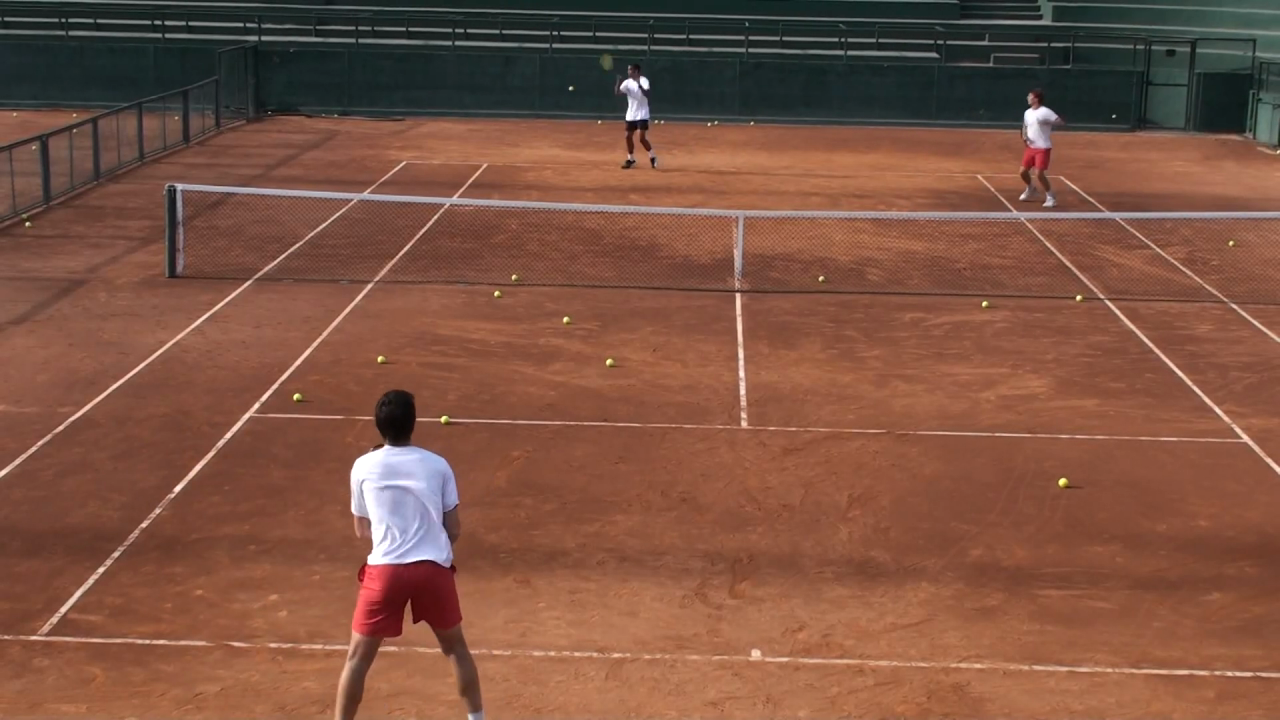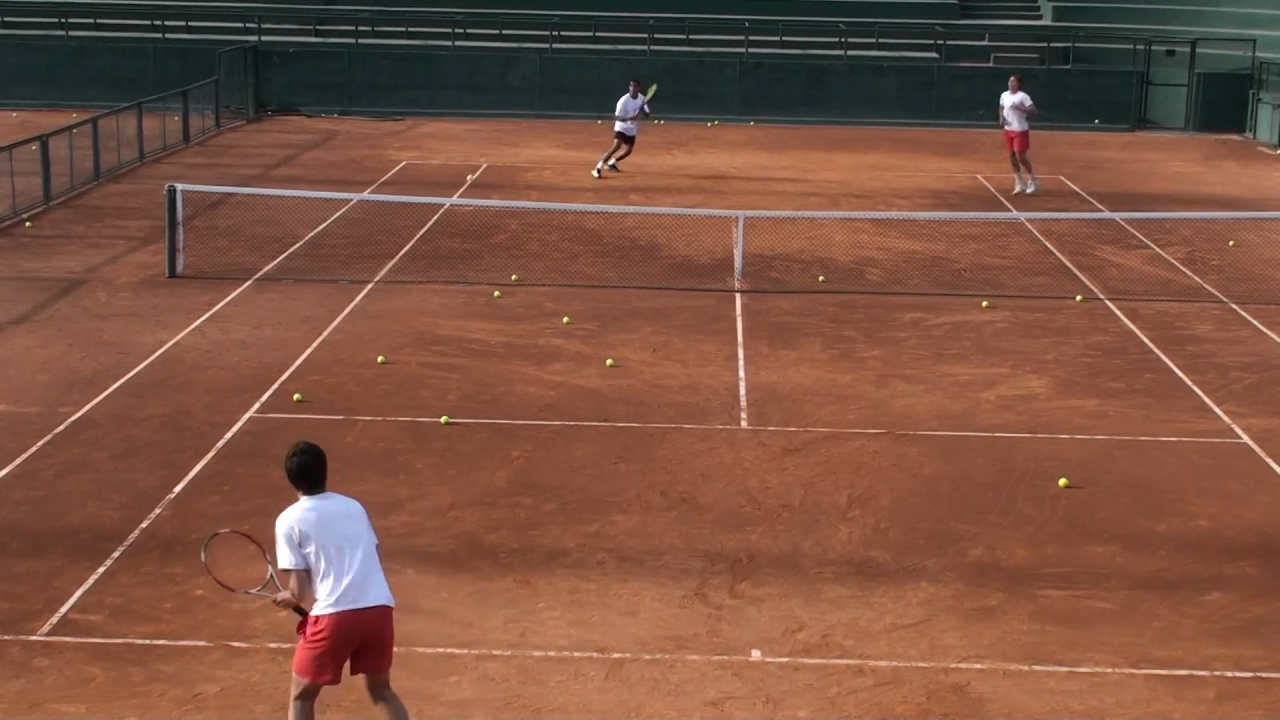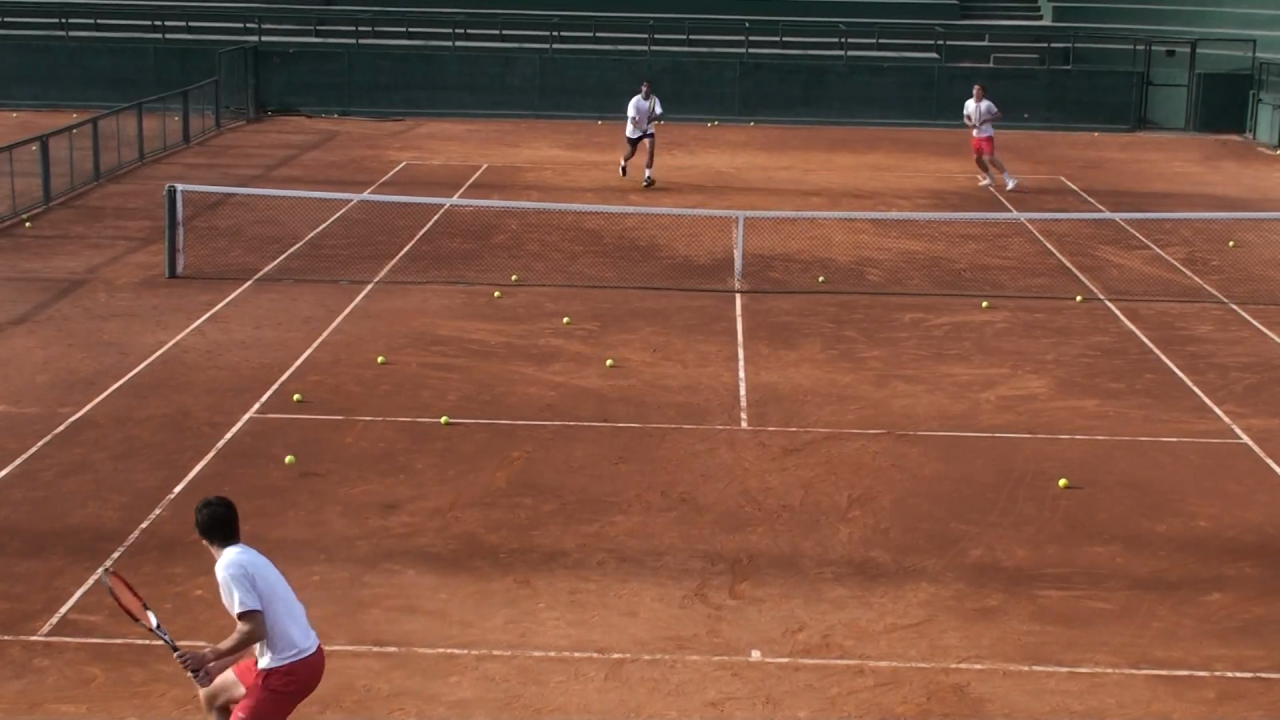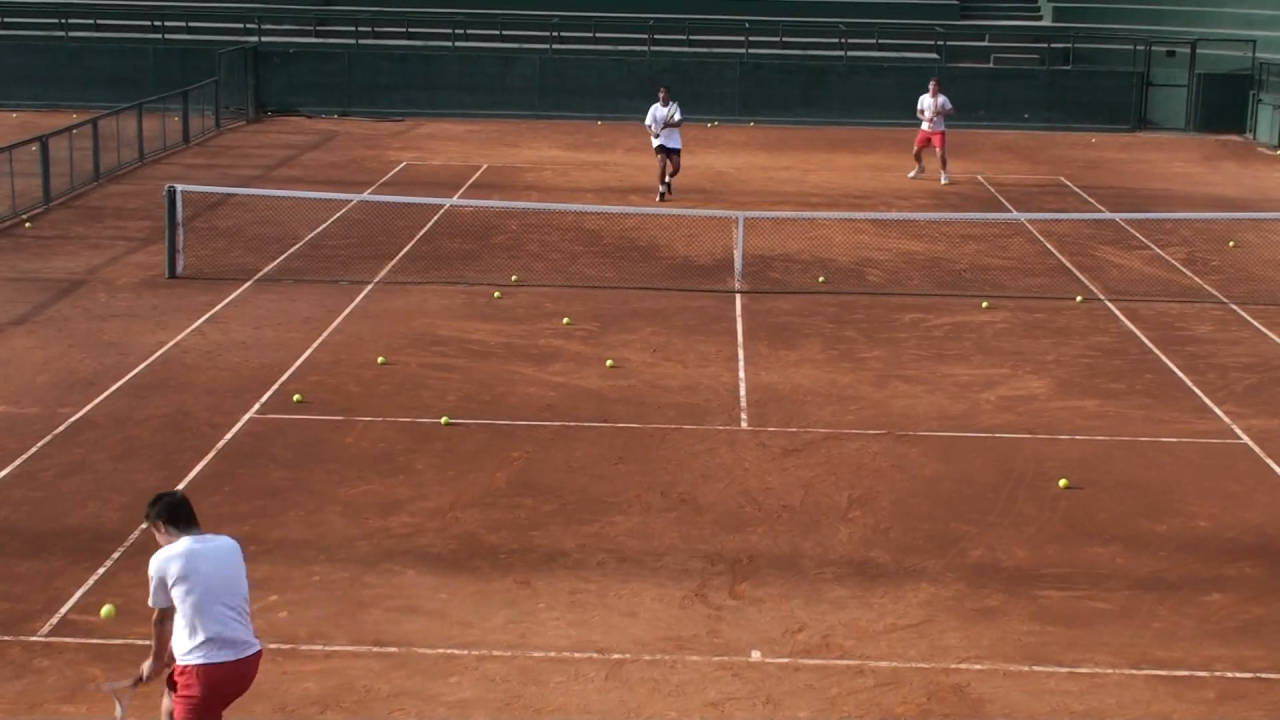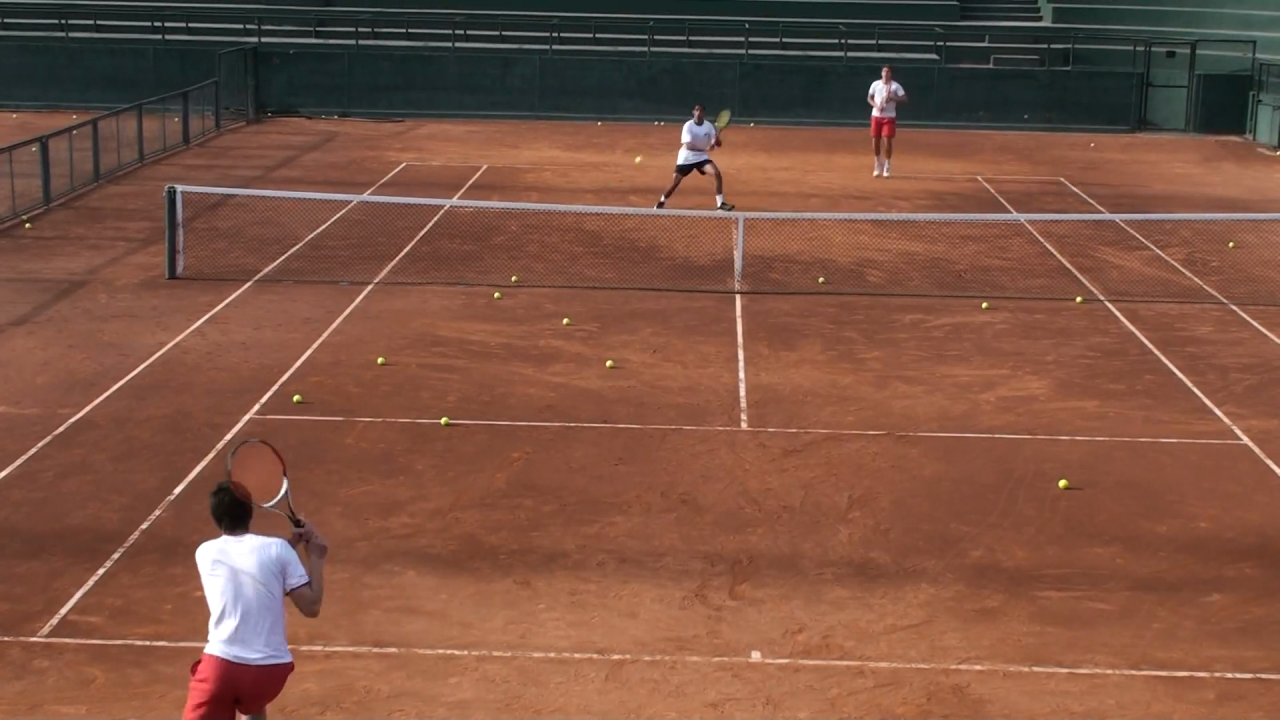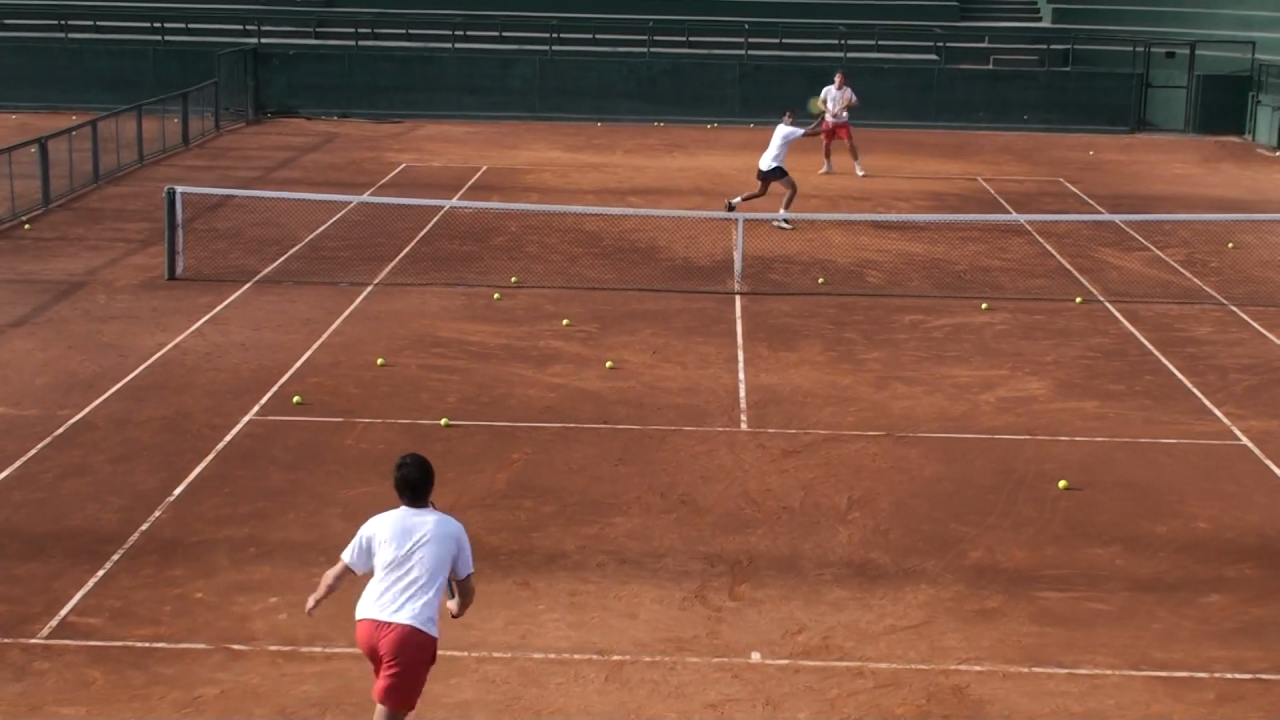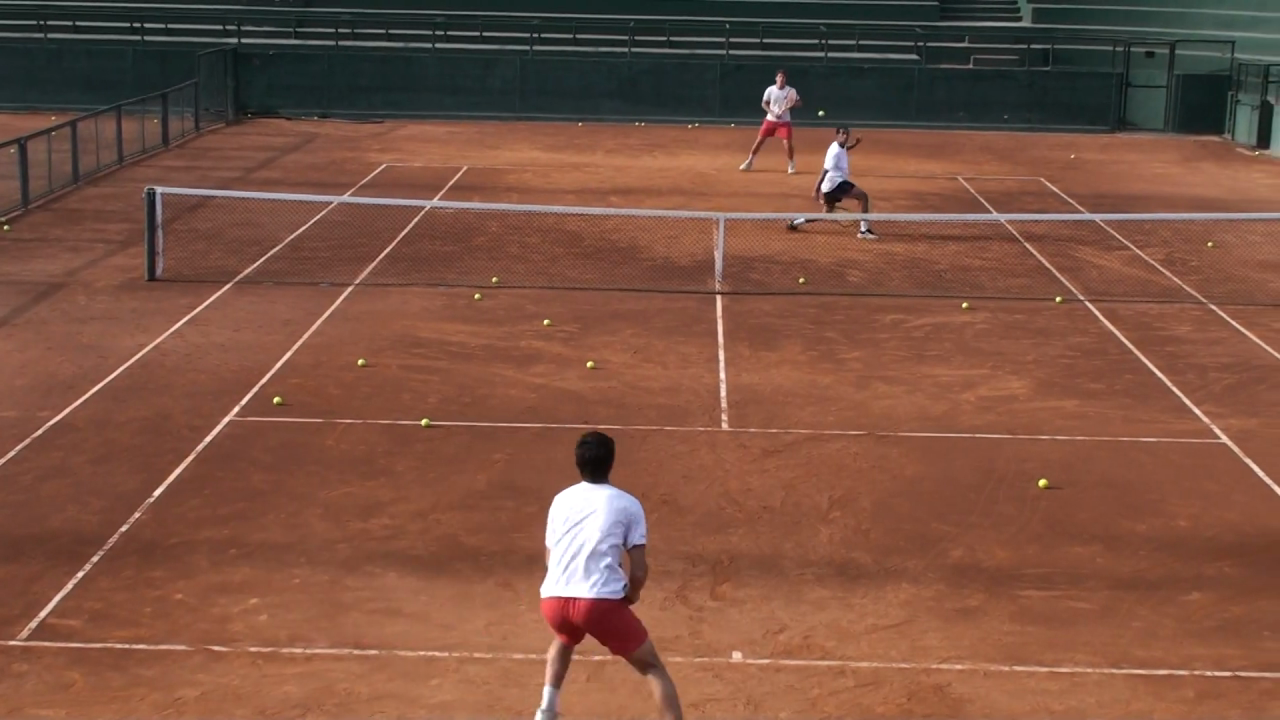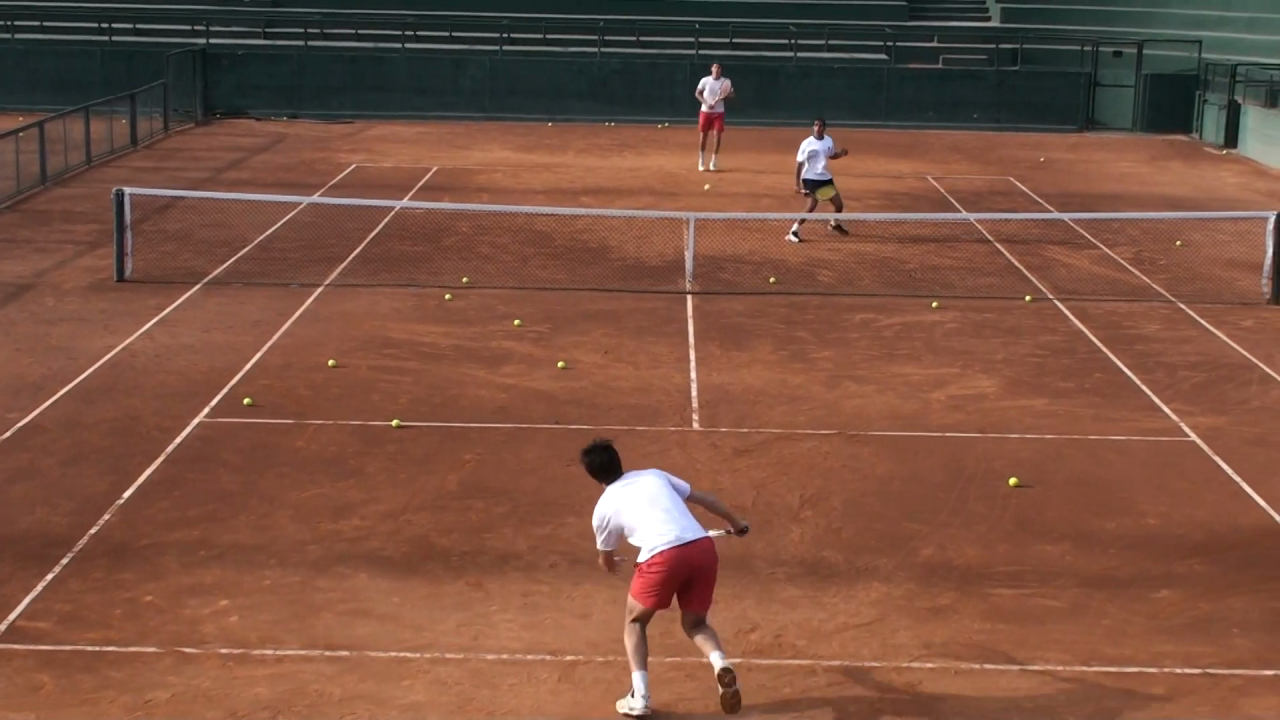
dt=0.4s
person 1, frame 1
left shoulder: (363, 467)
right shoulder: (438, 465)
left elbow: (362, 531)
right elbow: (453, 529)
left hip: (385, 570)
right hip: (434, 569)
left knee: (358, 656)
right knee: (456, 648)
person 1, frame 2
left shoulder: (288, 521)
right shoulder: (353, 507)
left elbow: (298, 590)
left wrist: (286, 600)
left hip: (334, 618)
right hip: (379, 611)
left knee: (301, 696)
right knee: (380, 692)
person 1, frame 3
left shoulder: (228, 566)
right shoulder: (248, 557)
left elbow: (253, 630)
right elbow: (257, 628)
left wrist: (209, 657)
right wrist: (216, 666)
left hip: (288, 668)
right hip: (307, 657)
right knee: (210, 695)
person 1, frame 4
left shoulder: (163, 561)
right shoulder: (230, 546)
left elbow: (162, 620)
left wrist: (155, 661)
left hip: (207, 669)
right hip: (247, 659)
person 1, frame 5
left shoulder: (204, 553)
right shoulder: (278, 550)
right elbow: (311, 608)
right wrist: (318, 561)
left hip: (221, 665)
right hip: (271, 667)
person 1, frame 6
left shoulder: (376, 526)
right shoulder: (452, 529)
left elbow: (337, 575)
right elbow: (467, 590)
left wrist: (316, 596)
right wrist: (458, 607)
left hip: (370, 627)
right hip: (411, 636)
person 1, frame 7
left shoulder: (561, 501)
right shoulder: (628, 505)
right elbow: (639, 568)
right wrist: (633, 593)
left hip: (553, 600)
right hip: (600, 602)
left knee: (564, 640)
right knee: (653, 668)
person 1, frame 8
left shoulder: (603, 508)
right shoulder: (654, 476)
left elbow: (605, 562)
right elbow: (704, 500)
left wrist: (613, 564)
right wrist: (736, 523)
left hip: (662, 557)
right hip: (701, 547)
left knee: (634, 622)
right knee: (694, 623)
left ankle: (639, 699)
right ankle: (721, 664)
